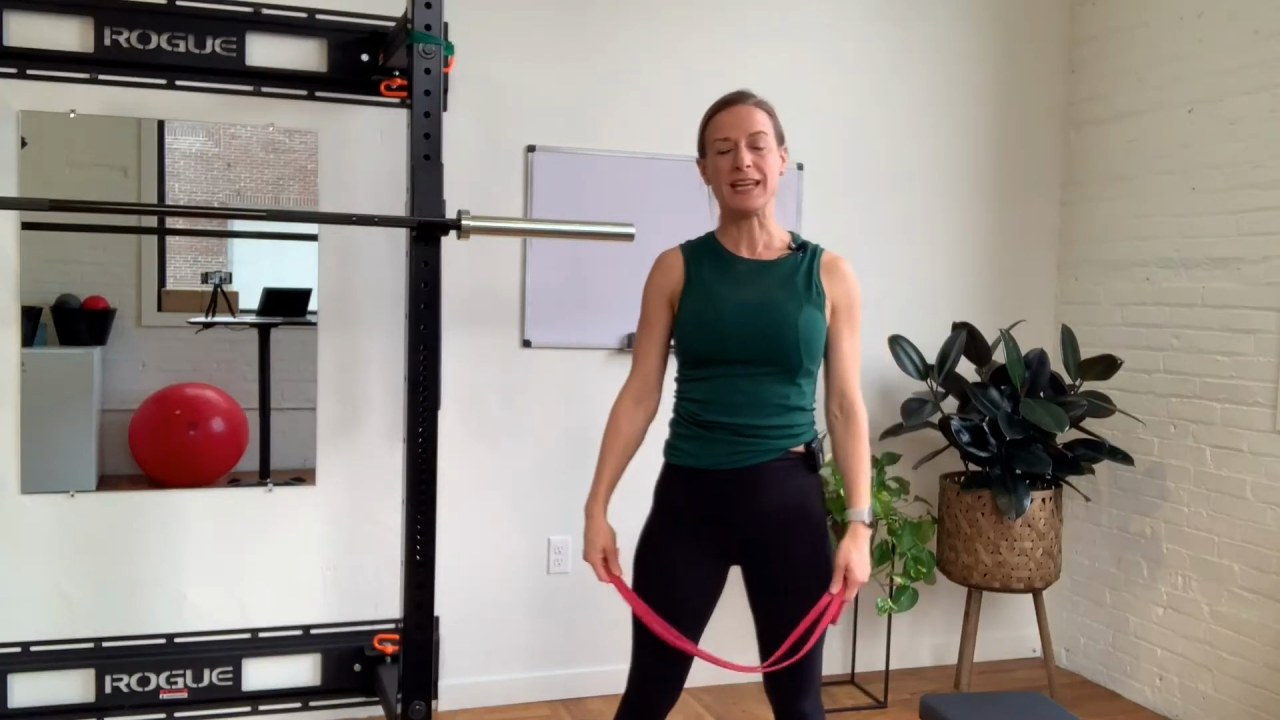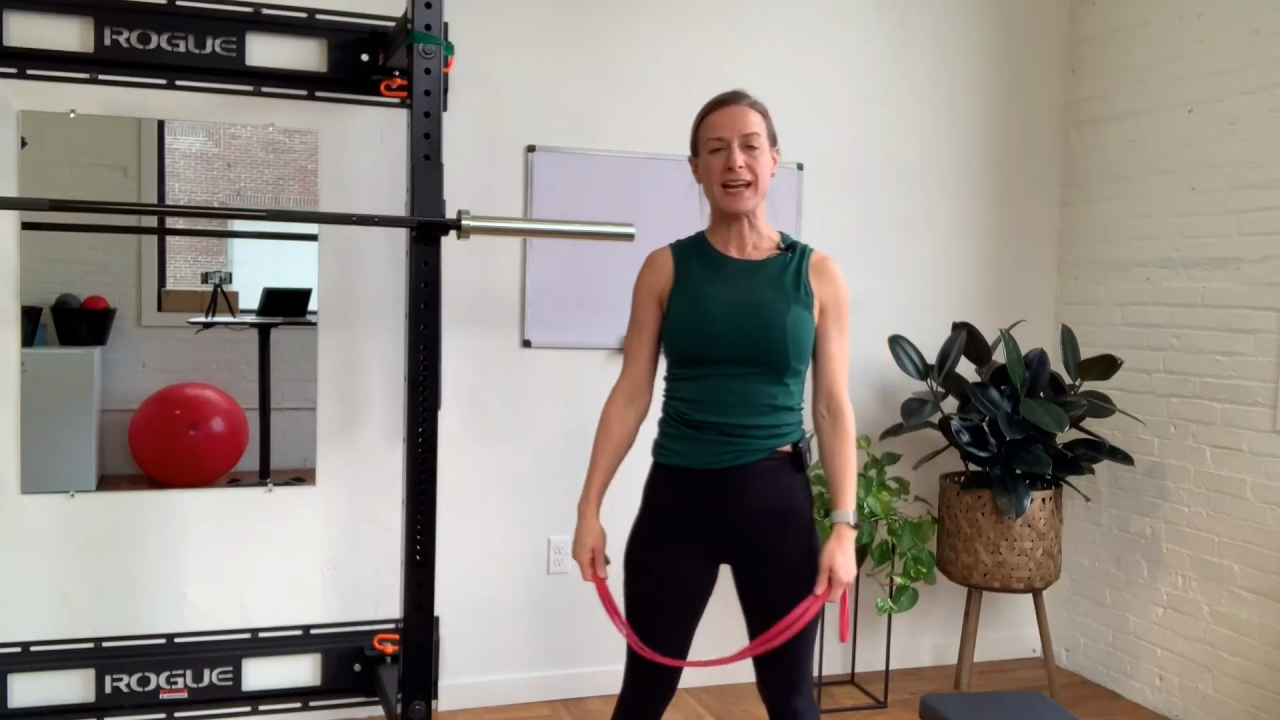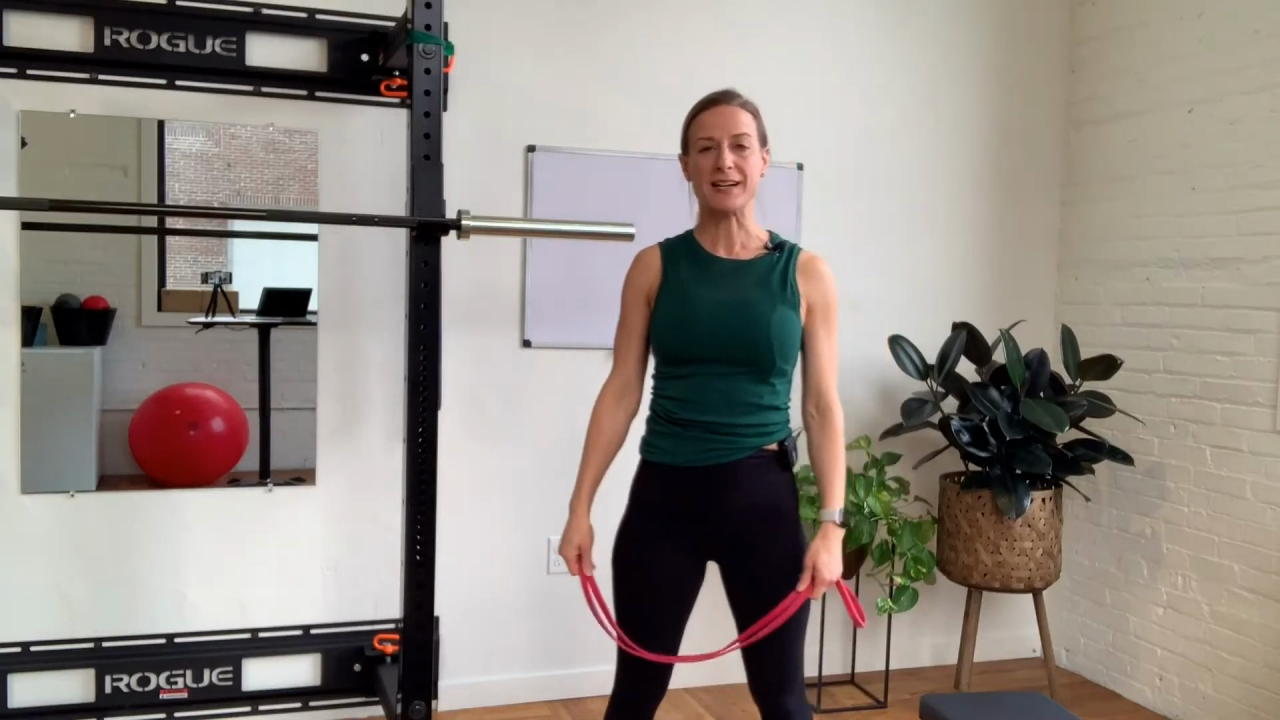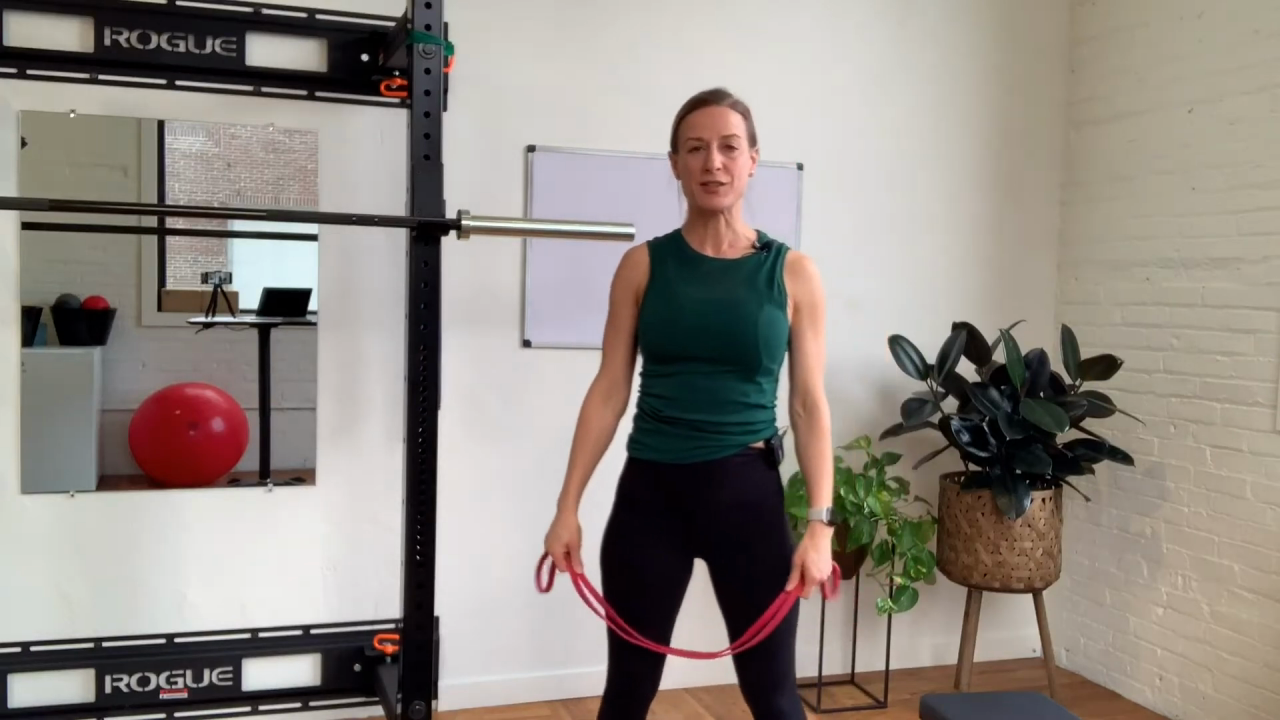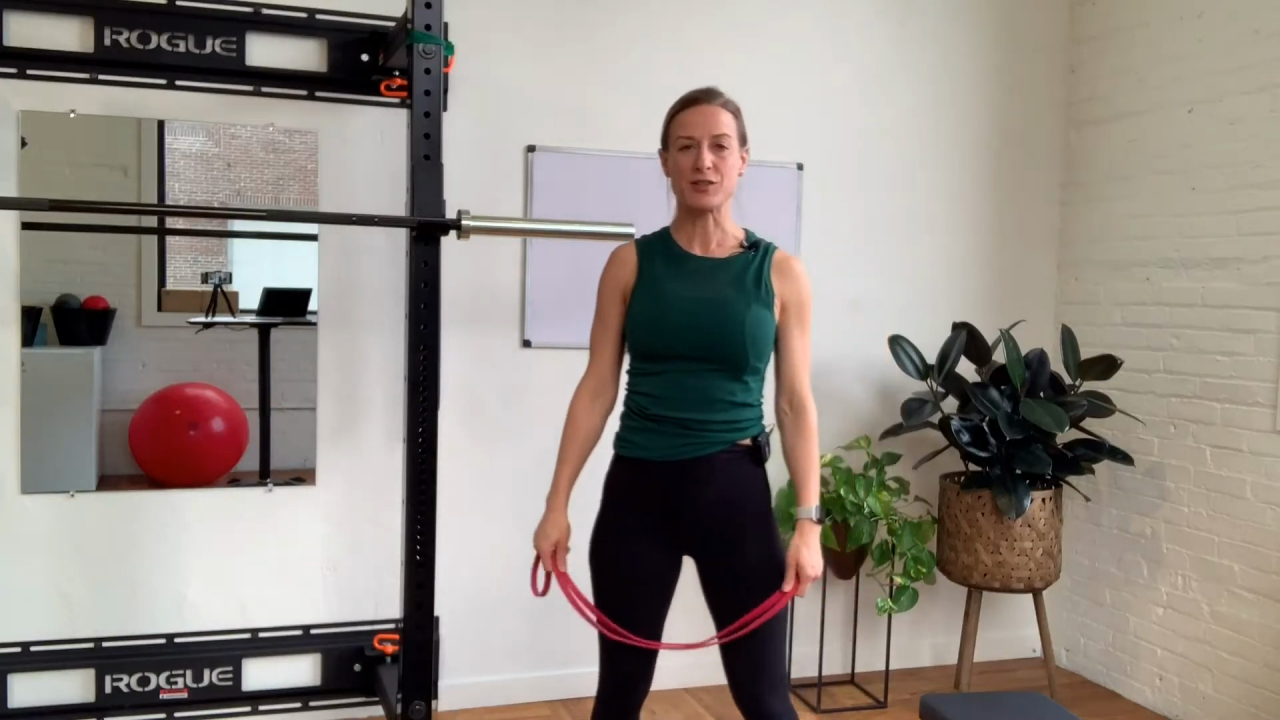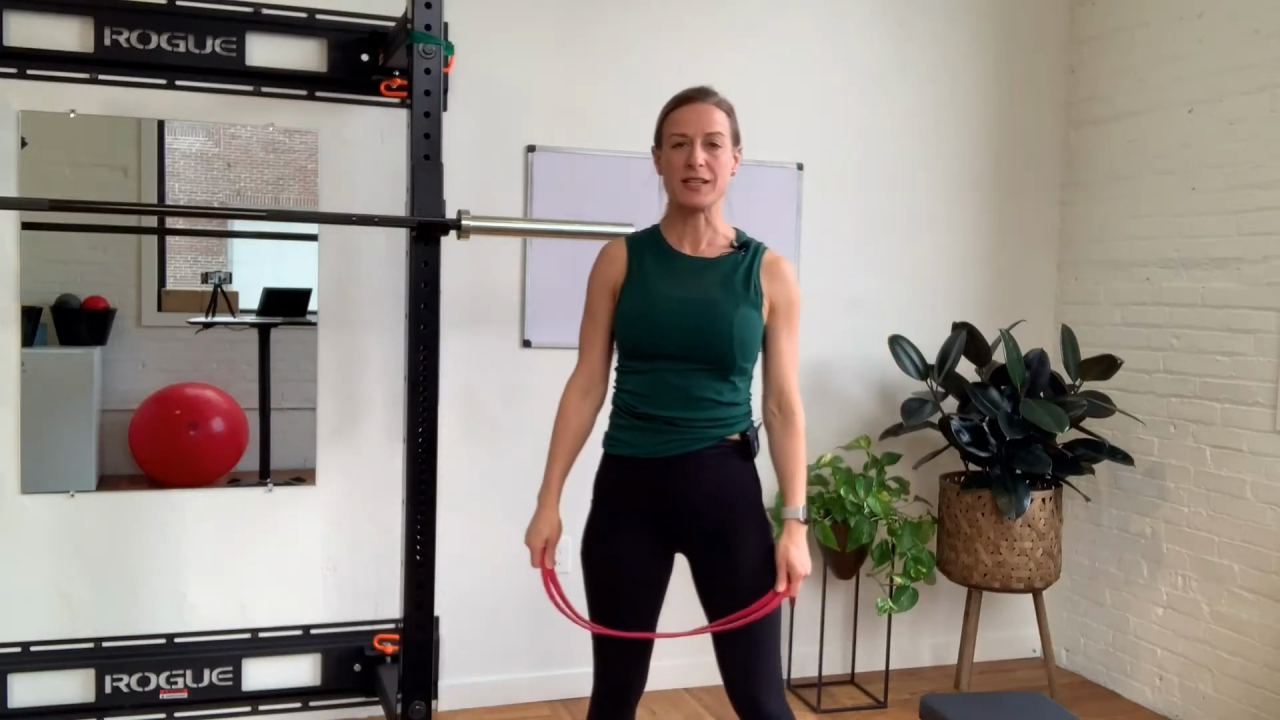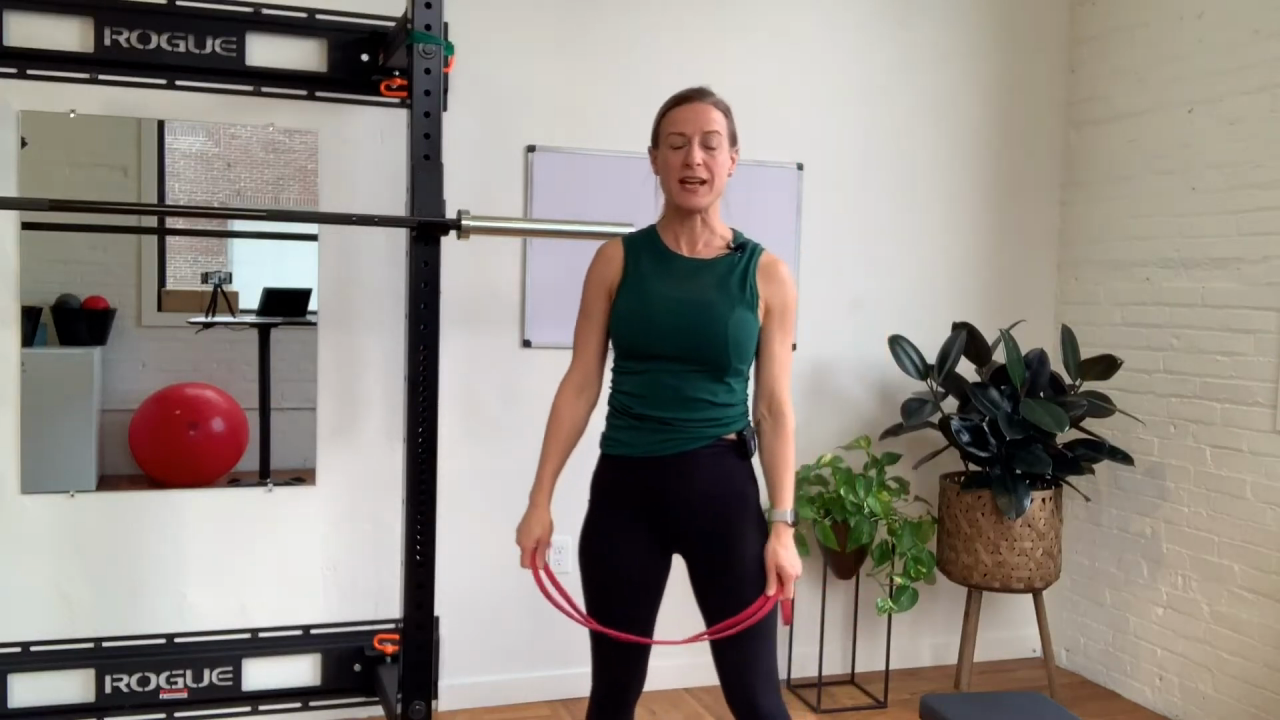
dt=0.1s
person 1, frame 1
left shoulder: (827, 273)
right shoulder: (676, 268)
left elbow: (845, 406)
right elbow: (640, 393)
left wrist: (859, 524)
right wrist: (597, 508)
left hip: (786, 498)
right hip: (688, 498)
person 1, frame 2
left shoulder: (816, 274)
right shoulder: (666, 268)
left elbow: (833, 406)
right elbow: (631, 393)
left wrist: (844, 526)
right wrist: (589, 509)
left hip: (774, 498)
right hip: (677, 498)
person 1, frame 3
left shoulder: (804, 273)
right shoulder: (655, 266)
left elbow: (822, 407)
right elbow: (621, 391)
left wrist: (831, 525)
right wrist: (580, 508)
left hip: (760, 495)
right hip: (663, 496)
person 1, frame 4
left shoulder: (792, 272)
right shoulder: (643, 265)
left elbow: (809, 405)
right elbow: (609, 389)
left wrist: (819, 523)
right wrist: (568, 506)
left hip: (747, 493)
right hip: (650, 493)
person 1, frame 5
left shoulder: (779, 272)
right shoulder: (631, 263)
left elbow: (795, 403)
right elbow: (597, 388)
left wrist: (808, 523)
right wrist: (557, 503)
left hip: (732, 488)
right hip: (637, 490)
person 1, frame 6
left shoulder: (769, 272)
right shoulder: (621, 260)
left elbow: (783, 403)
right elbow: (587, 384)
left wrist: (795, 522)
right wrist: (549, 499)
left hip: (723, 484)
right hip: (628, 487)
person 1, frame 7
left shoulder: (765, 272)
right shoulder: (617, 260)
left elbow: (774, 407)
right elbow: (581, 383)
left wrist: (783, 523)
right wrist: (540, 497)
left hip: (719, 484)
right hip: (625, 486)
